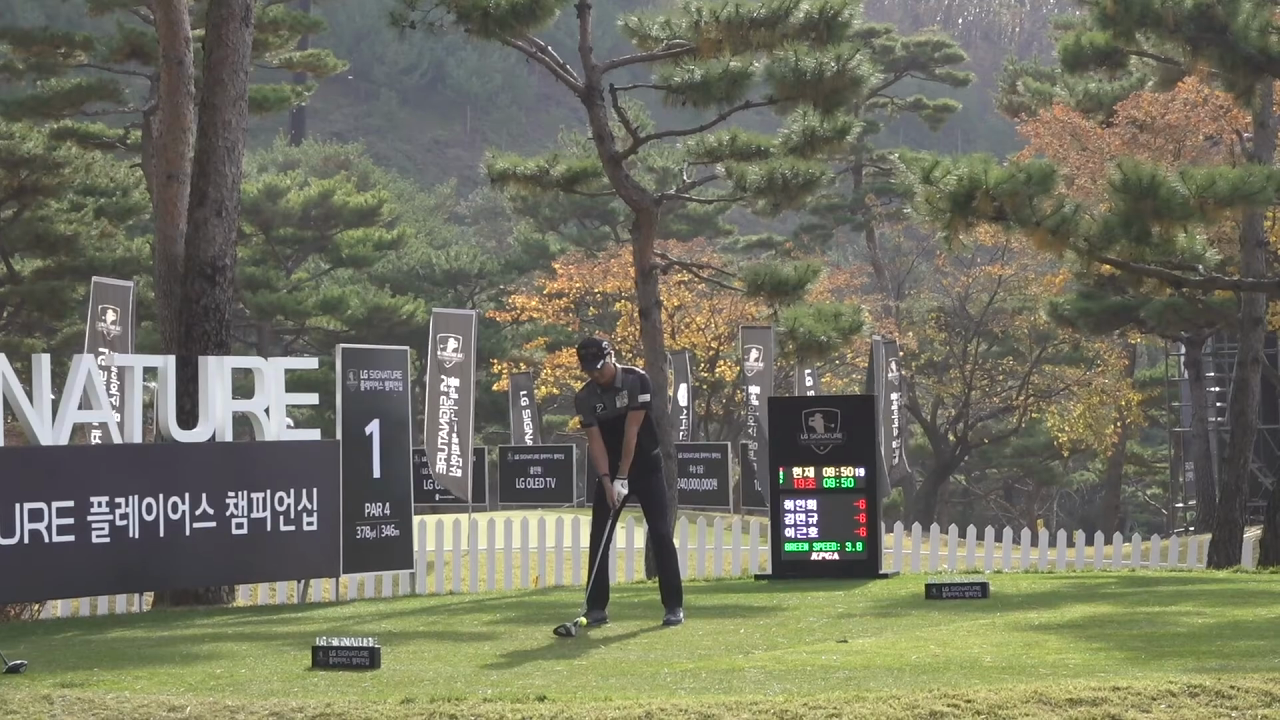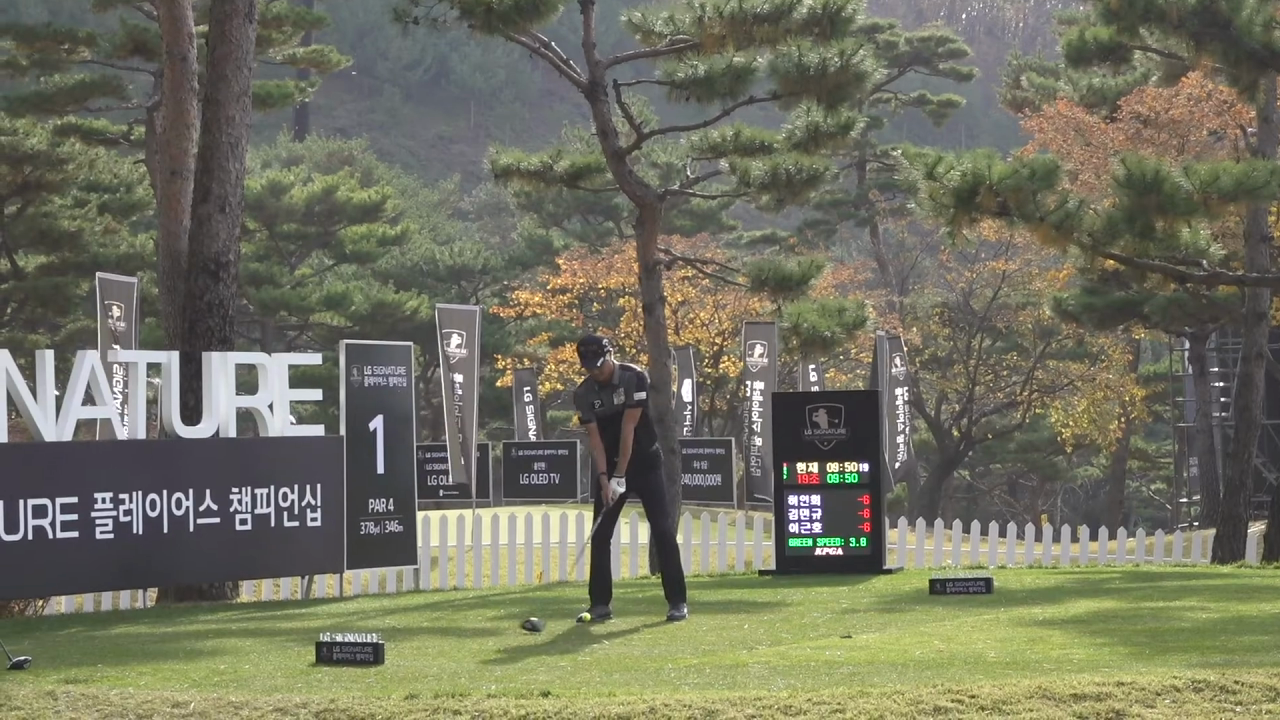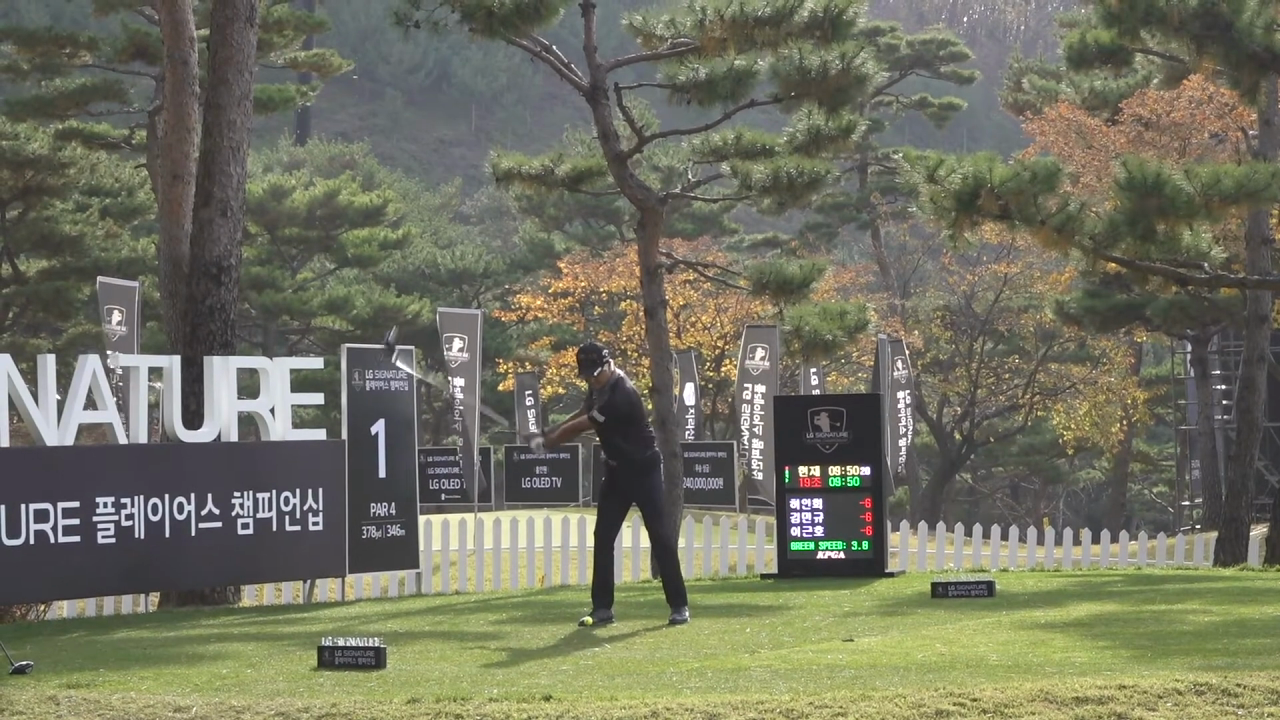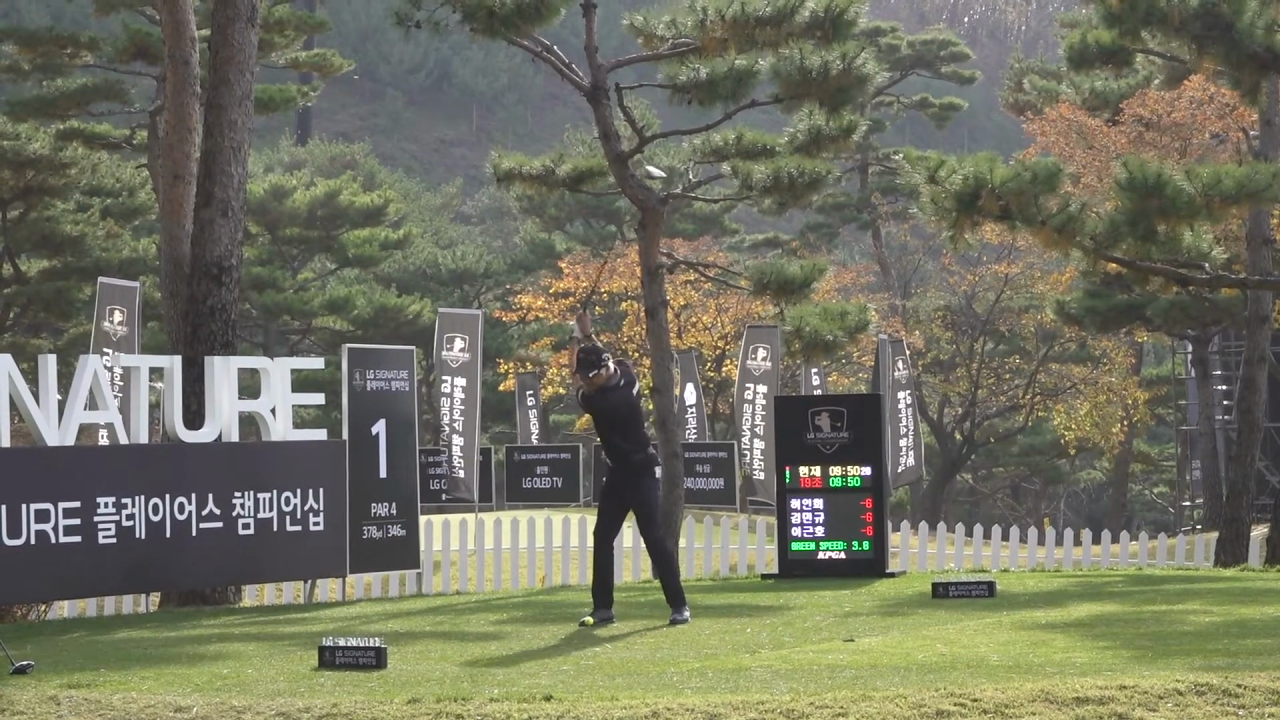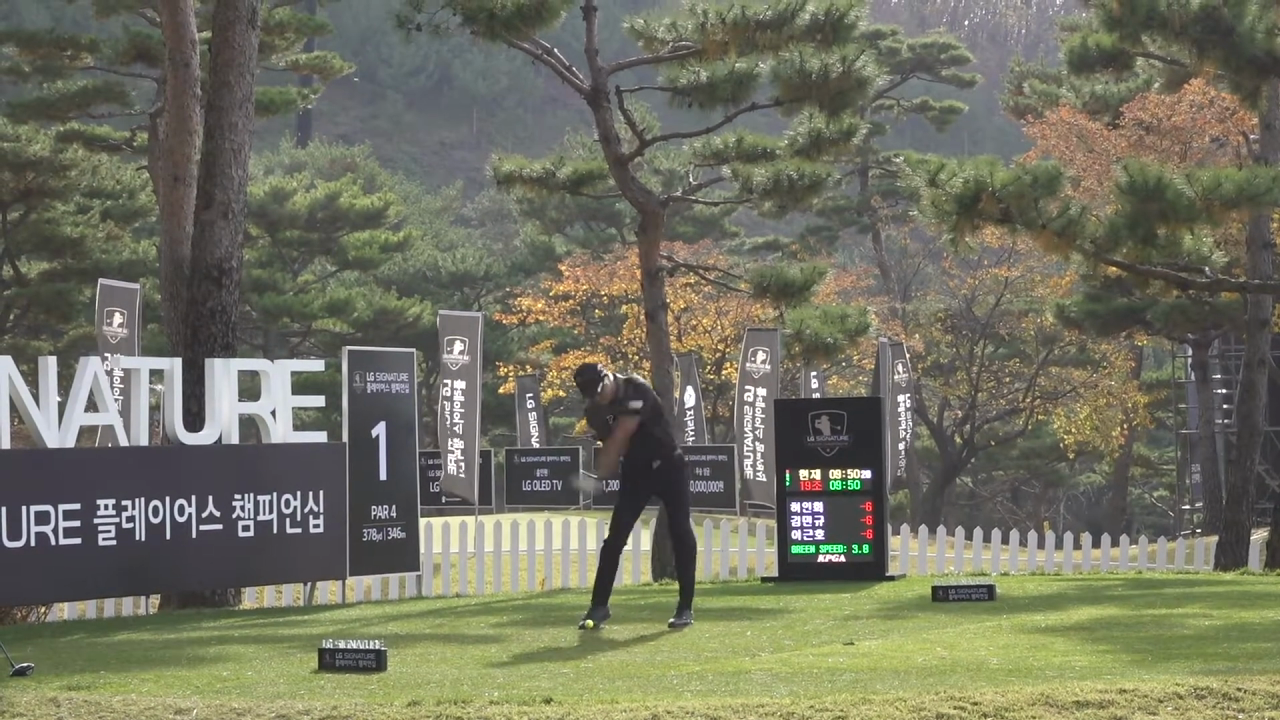
dt=0.4s
person 1, frame 1
left shoulder: (637, 380)
right shoulder: (585, 397)
left elbow: (631, 431)
right elbow: (595, 441)
left wrist: (623, 476)
right wrist: (607, 481)
left hip: (646, 466)
right hip: (609, 470)
left knee: (661, 535)
right knee: (598, 538)
left ankle: (673, 605)
right ankle: (597, 608)
person 1, frame 2
left shoulder: (634, 378)
right shoulder: (583, 393)
left elbow: (628, 429)
right elbow: (594, 438)
left wrist: (620, 475)
right wrist: (604, 479)
left hip: (645, 462)
right hip: (609, 465)
left knee: (663, 531)
right knee: (600, 534)
left ankle: (677, 601)
right ankle: (600, 603)
person 1, frame 3
left shoulder: (619, 394)
right shoulder: (600, 384)
left elbow: (581, 426)
right elbow: (585, 413)
left wrist: (549, 439)
right wrist: (551, 433)
left hip: (643, 469)
right hip: (617, 470)
left knee: (659, 535)
right knee: (603, 537)
left ankle: (679, 605)
right ankle: (602, 607)
person 1, frame 4
left shoulder: (600, 401)
right shoulder: (626, 374)
left elbow: (579, 381)
left wrist: (579, 339)
right wrist: (586, 336)
left hip: (640, 472)
right hip: (619, 470)
left knee: (653, 537)
right knee: (602, 537)
left ankle: (679, 605)
right ankle: (603, 607)
person 1, frame 5
left shoulder: (635, 387)
right shoulder: (595, 409)
left elbow: (620, 437)
right elbow: (607, 441)
left wrist: (604, 467)
left hip: (668, 467)
right hip: (635, 473)
left knee: (683, 536)
right knee: (614, 540)
left ankle: (685, 607)
right ankle: (599, 606)
